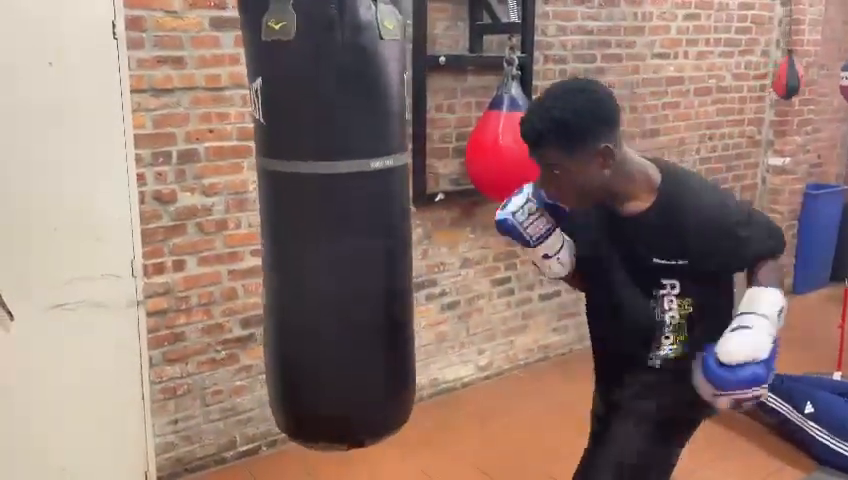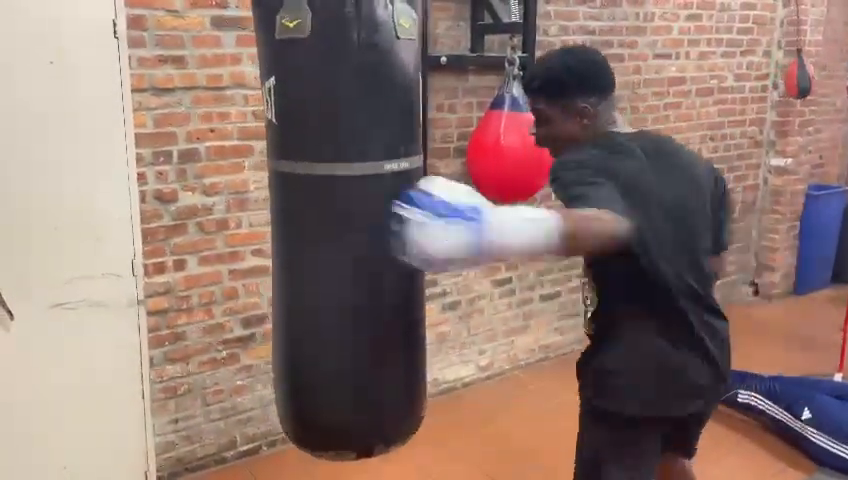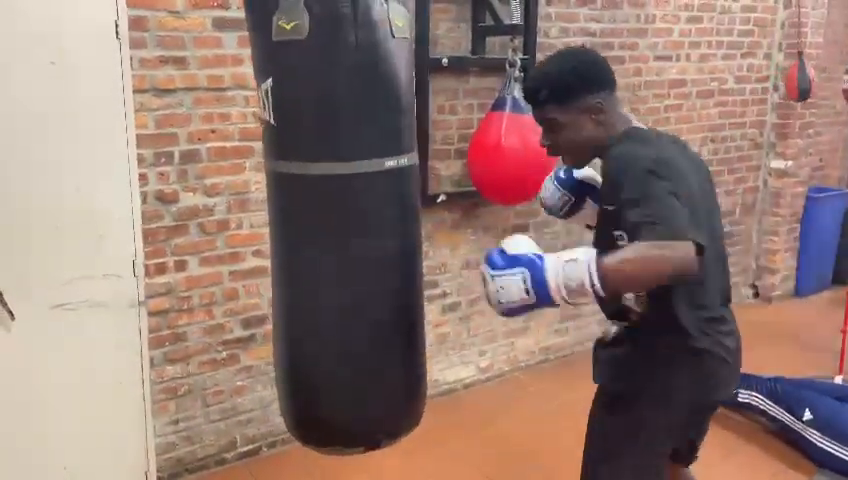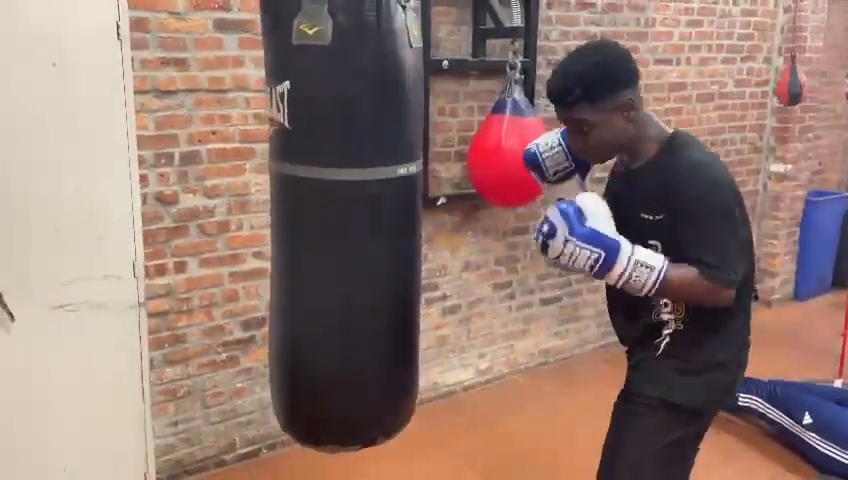
dt=0.2s
person 1, frame 1
left shoulder: (699, 209)
right shoulder: (584, 202)
left elbow: (770, 252)
left wrist: (755, 331)
right wrist: (544, 241)
left hip: (675, 381)
right hip: (623, 368)
person 1, frame 2
left shoulder: (595, 163)
right shoulder: (694, 167)
left elbow: (606, 226)
right elbow: (711, 246)
left wrist: (487, 228)
left hip: (644, 366)
person 1, frame 3
left shoulder: (631, 162)
right shoulder: (668, 154)
left elbow: (676, 256)
left wrist: (550, 276)
right wrist: (594, 198)
left hip: (664, 360)
person 1, frame 4
left shoulder: (696, 176)
right shoulder: (627, 167)
left elbow: (719, 288)
right elbow: (633, 241)
left wrist: (613, 256)
right wrist: (575, 192)
left hip: (691, 364)
right hip: (662, 355)
